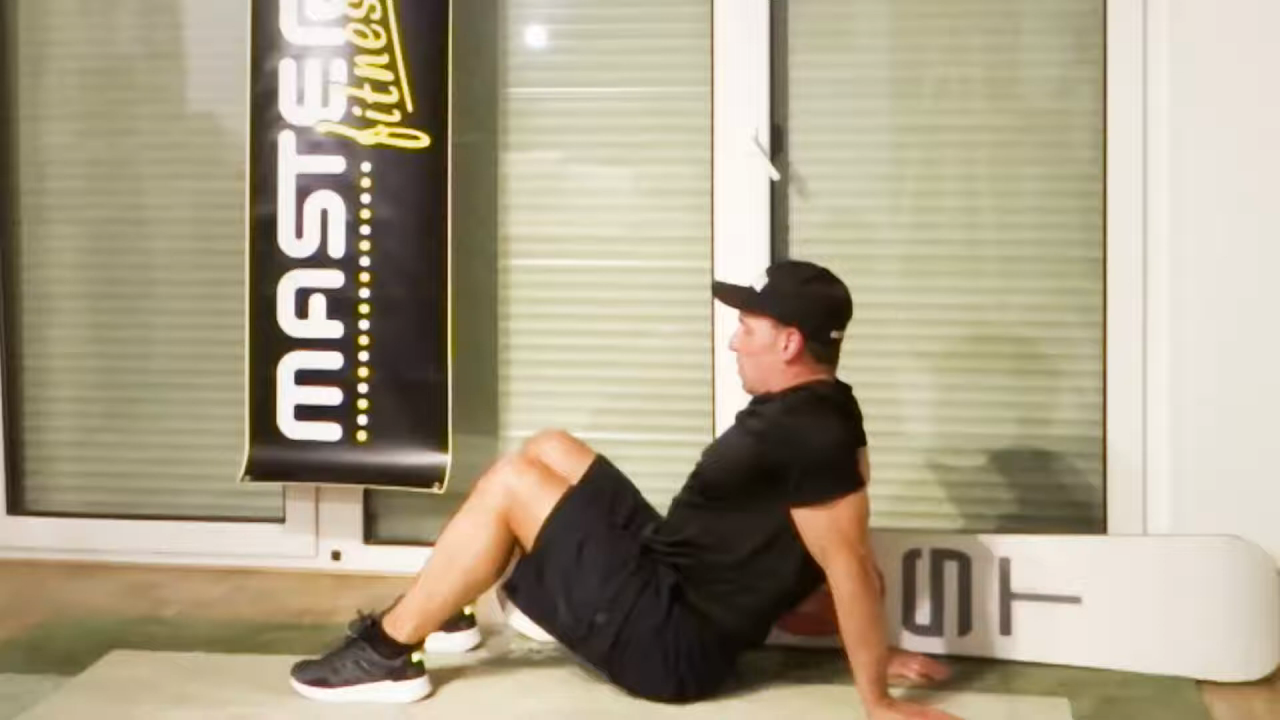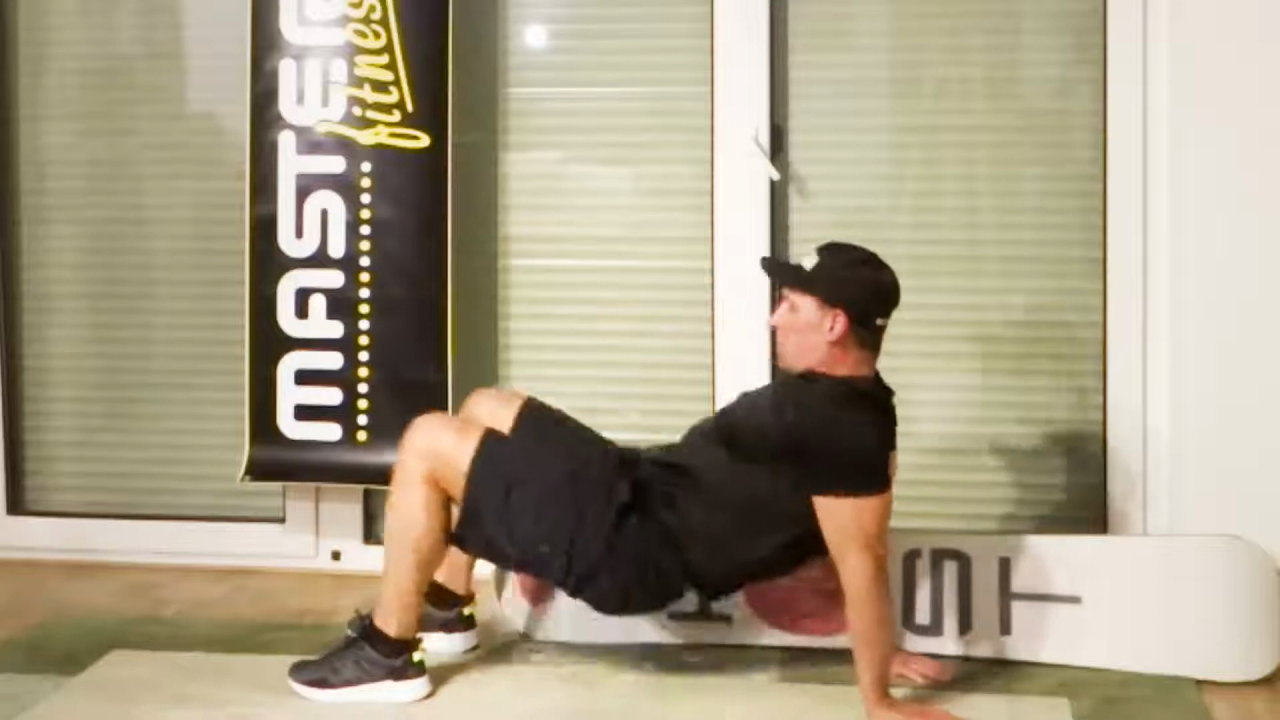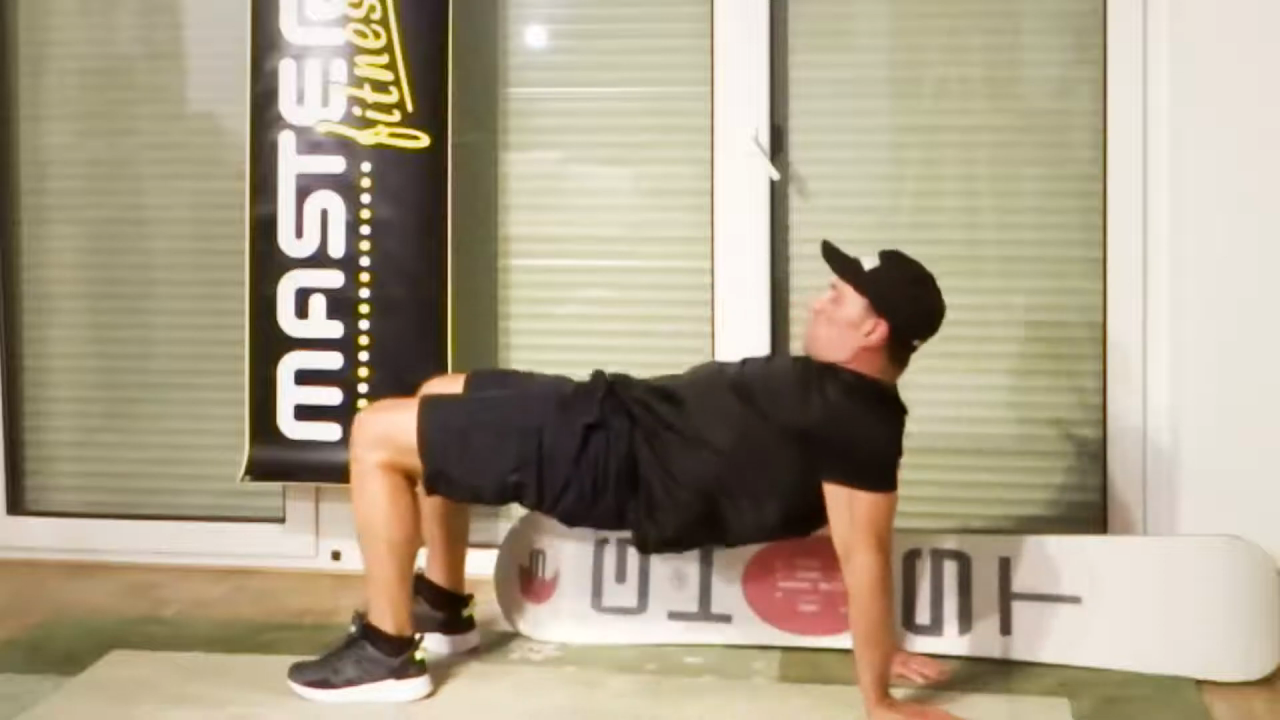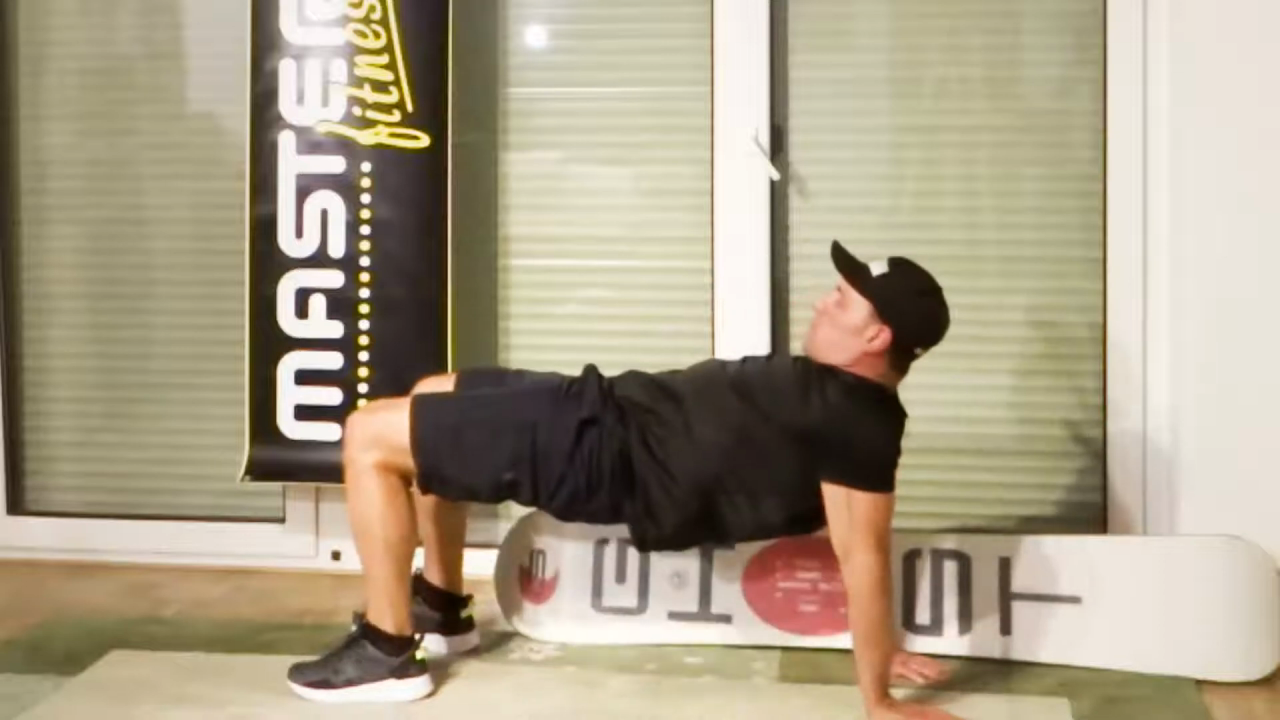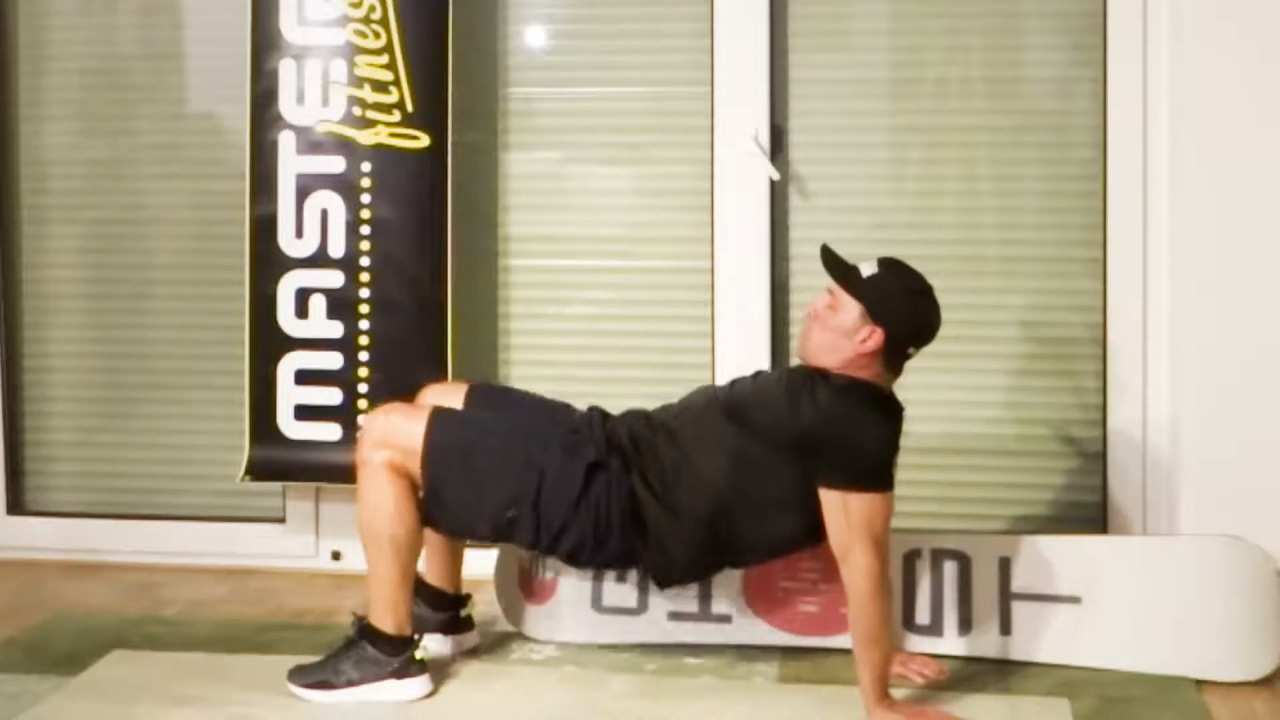
dt=0.5s
person 1, frame 1
left shoulder: (810, 433)
right shoulder: (807, 407)
left elbow: (849, 565)
right elbow: (847, 553)
right wrist: (878, 648)
left hip: (671, 646)
right hip: (663, 569)
left knee: (513, 481)
right knee: (550, 450)
left ankle: (387, 653)
right ankle: (432, 611)
person 1, frame 2
left shoulder: (844, 424)
right shoulder: (837, 396)
left elbow: (861, 560)
left hip: (632, 544)
right hip: (642, 497)
left knee: (428, 442)
right knee: (487, 407)
left ankle: (387, 650)
right ankle: (443, 607)
person 1, frame 3
left shoulder: (857, 421)
right shoulder: (845, 395)
left elbow: (865, 555)
left hip: (605, 453)
right hip: (610, 419)
left knee: (377, 435)
right knee: (438, 399)
left ankle: (387, 650)
right ankle: (442, 607)
person 1, frame 4
left shoulder: (856, 423)
right shoulder: (842, 395)
left elbow: (863, 555)
left hip: (601, 451)
left knee: (370, 437)
right knee: (428, 401)
left ankle: (388, 650)
right ankle: (440, 608)
person 1, frame 5
left shoulder: (854, 424)
right shoulder: (841, 399)
left elbow: (862, 556)
left hip: (613, 504)
right hip: (615, 457)
left knee: (387, 435)
right knee: (440, 403)
left ankle: (386, 651)
right ankle: (438, 610)
